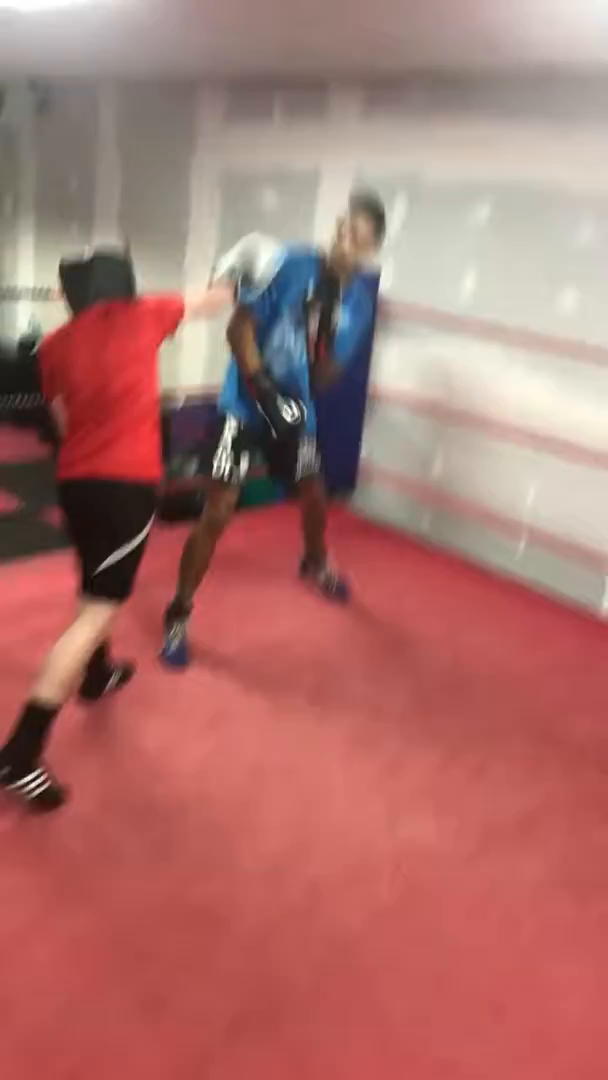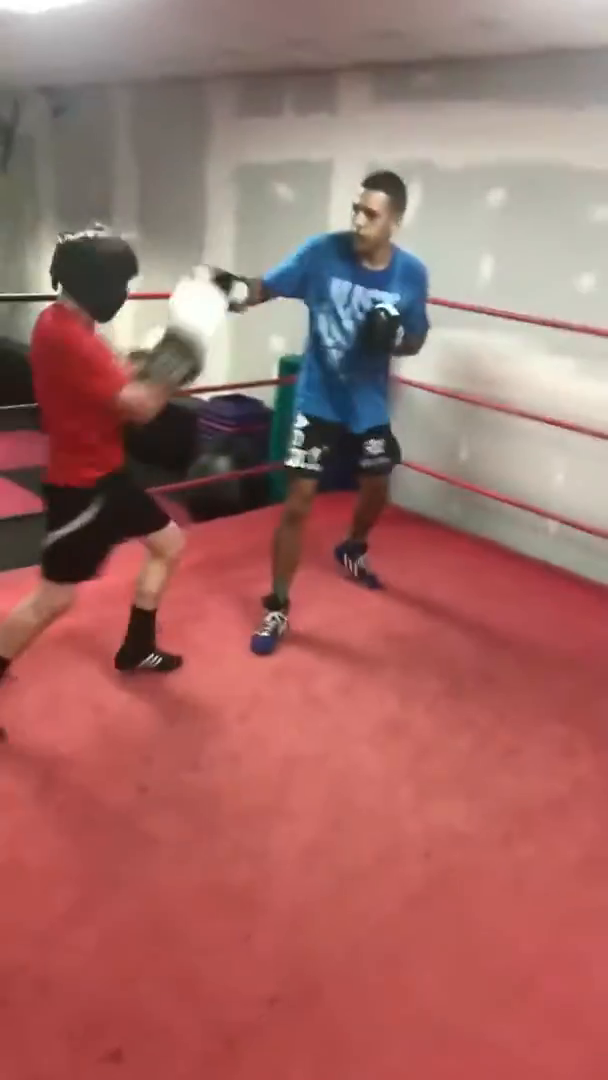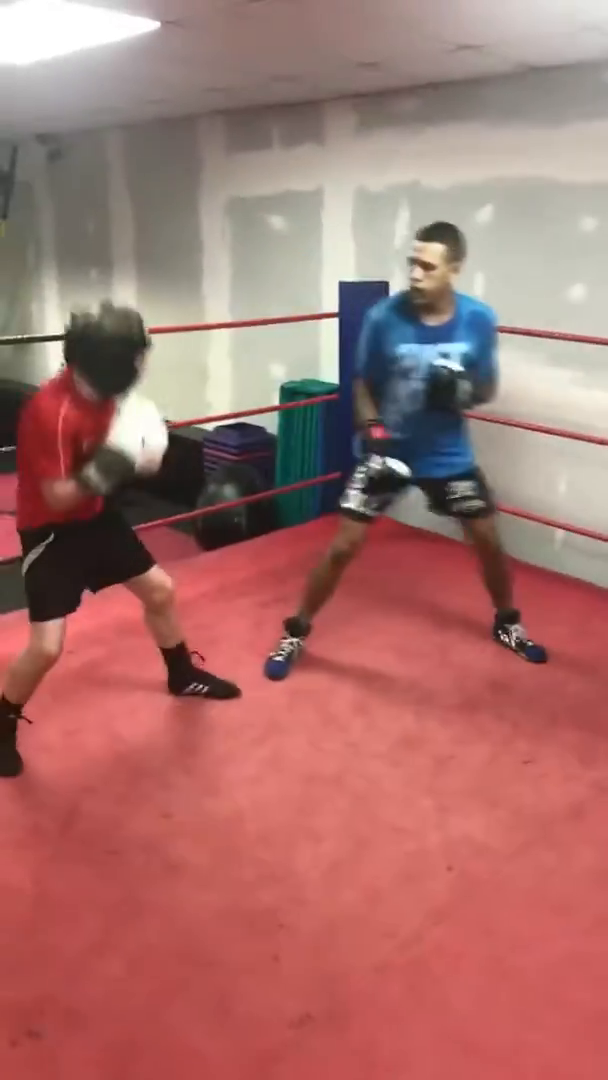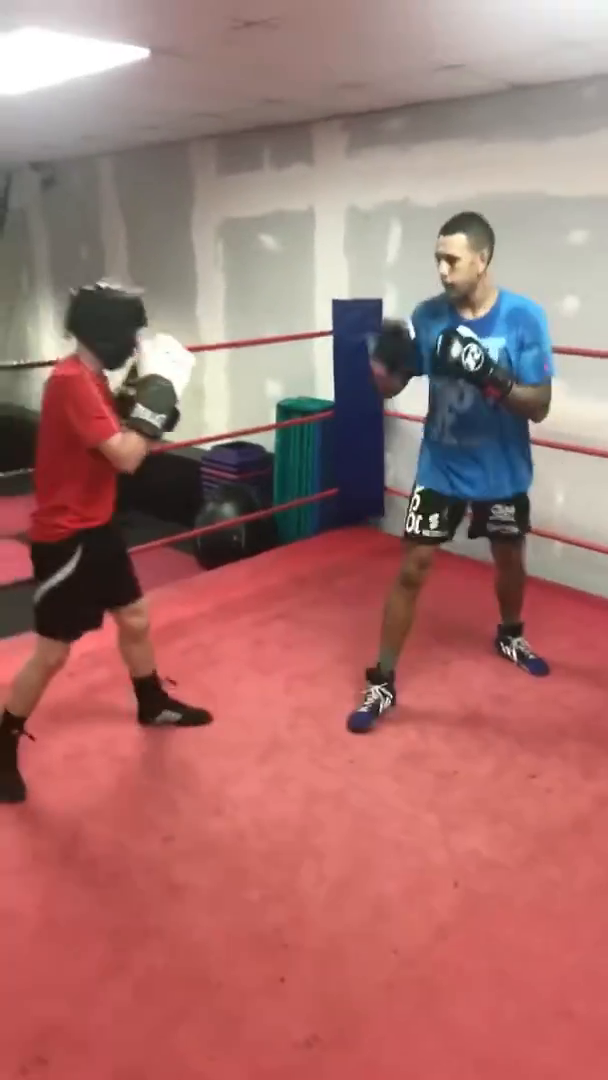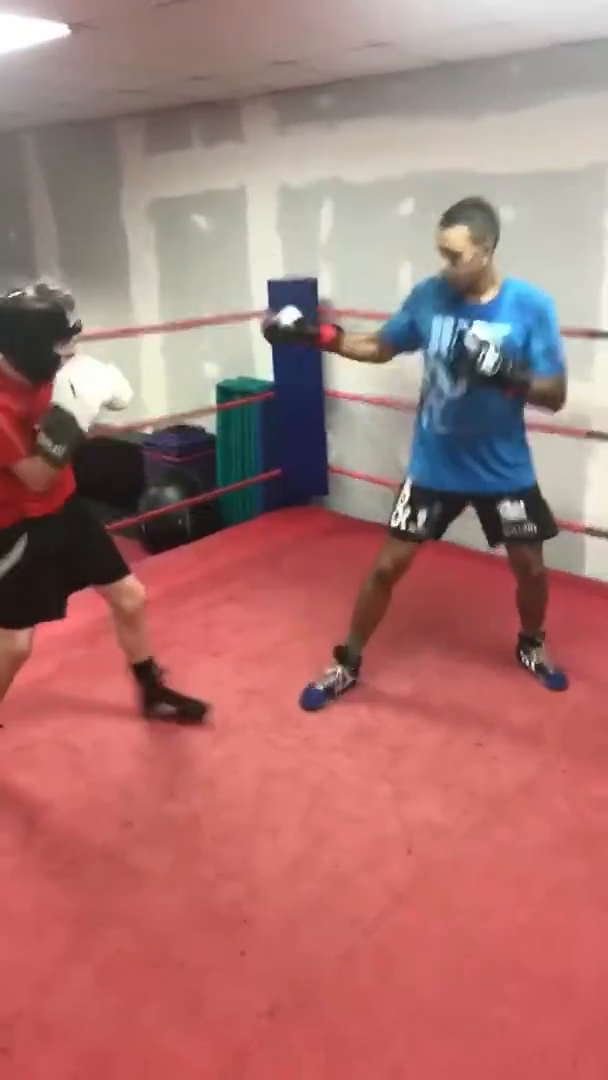
dt=0.5s
person 1, frame 1
left shoulder: (56, 344)
right shoulder: (138, 315)
left elbow: (65, 418)
right elbow: (213, 299)
left hip: (76, 480)
right hip: (126, 481)
left knee: (99, 590)
right knee: (96, 610)
left ankle: (96, 672)
person 1, frame 2
left shoulder: (58, 322)
right shoulder: (70, 339)
left elbow: (112, 380)
right elbow: (140, 406)
left wrist: (160, 359)
right wrist: (183, 345)
left hip: (103, 469)
right hip: (81, 481)
left knee: (169, 544)
right knee: (56, 597)
left ankle: (138, 647)
person 1, frame 3
left shoulder: (99, 390)
right shoulder: (51, 411)
right elbow: (55, 497)
left wrist: (124, 452)
right wrist: (115, 463)
left hip: (97, 515)
right hip: (53, 530)
left knee: (160, 590)
right knee: (47, 645)
left ankle: (183, 674)
person 1, frame 4
left shoulder: (87, 376)
right shoulder: (72, 382)
left elbow: (113, 434)
right elbow: (125, 456)
left wrist: (148, 391)
right wrist: (159, 388)
left hip: (96, 527)
right hip: (64, 538)
left knee: (136, 619)
right knee: (52, 653)
left ankle: (152, 703)
person 1, frame 5
left shoulder: (46, 369)
left wrist: (93, 392)
right wrist: (67, 419)
left hip: (67, 509)
left knee: (131, 598)
left ankle: (155, 692)
person 2, frame 1
left shoulder: (357, 301)
right shoulder: (292, 264)
left elbow: (327, 373)
right elbow: (239, 325)
left wrist: (324, 319)
right wrist: (264, 389)
left hip: (295, 412)
right hip: (247, 406)
left knee: (314, 497)
right knee: (217, 514)
left ankle: (316, 564)
right ankle: (177, 616)
person 2, frame 2
left shoulder: (411, 274)
right shoulder: (322, 253)
left elbow: (416, 342)
right elbow: (264, 289)
left wrist: (394, 336)
right wrist: (236, 288)
left hip: (369, 406)
right hip: (318, 402)
left knee: (376, 492)
right knee: (297, 505)
left ankle: (352, 551)
right ankle: (276, 608)
person 2, frame 3
left shoulder: (478, 321)
right shoulder: (384, 317)
left elbow: (486, 387)
right elbow: (364, 384)
left wrist: (468, 391)
right wrist: (375, 437)
left hip: (449, 453)
right hip: (392, 451)
left knee: (489, 541)
right knee: (344, 546)
left ankle: (507, 624)
right ankle: (296, 633)
person 2, frame 4
left shoulder: (524, 317)
right shoulder: (427, 316)
left elbow: (538, 405)
left wrist: (489, 376)
right wrist: (385, 364)
left hip: (502, 471)
right hip: (440, 469)
left knee: (509, 562)
right knee: (411, 573)
left ankle: (509, 634)
right ankle: (382, 683)
person 2, frame 5
left shoulder: (532, 307)
right shoulder: (428, 296)
left elbow: (554, 397)
right elbow: (379, 348)
left wrist: (506, 375)
right wrist: (316, 333)
left hip: (503, 470)
right hip: (433, 466)
left knee: (530, 570)
right knee: (386, 567)
left ankle: (532, 647)
right ankle: (346, 663)
